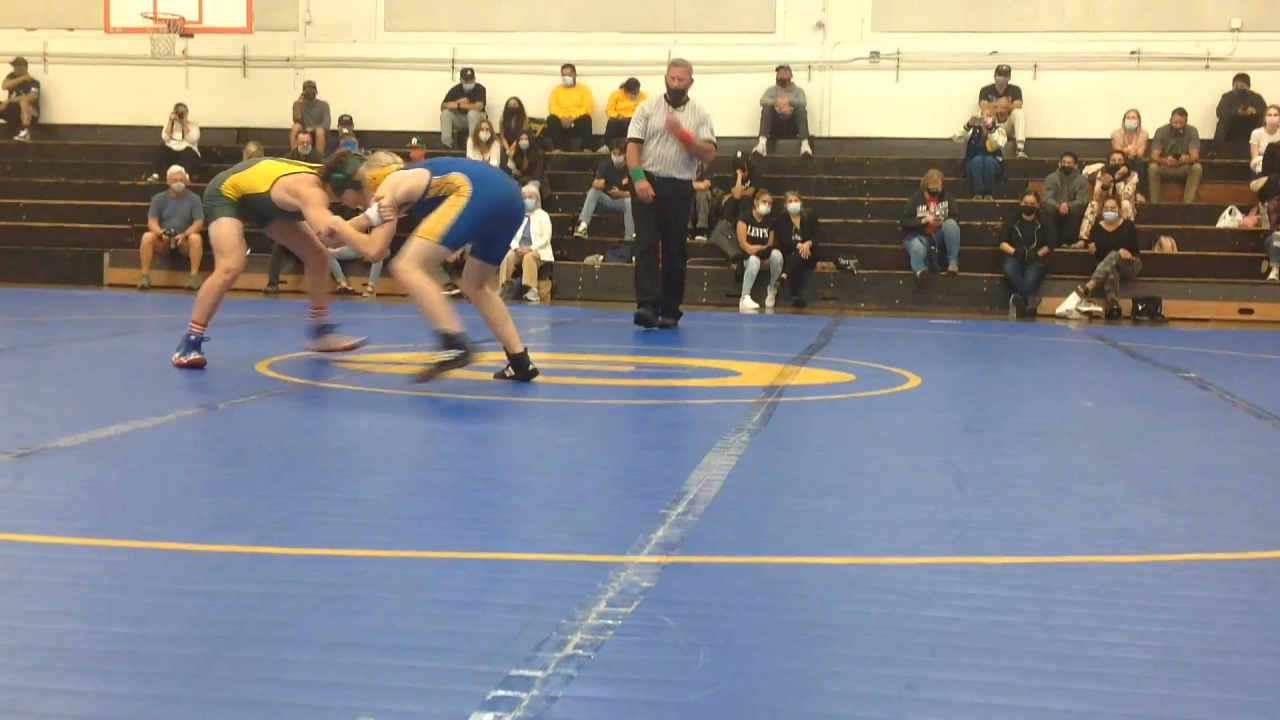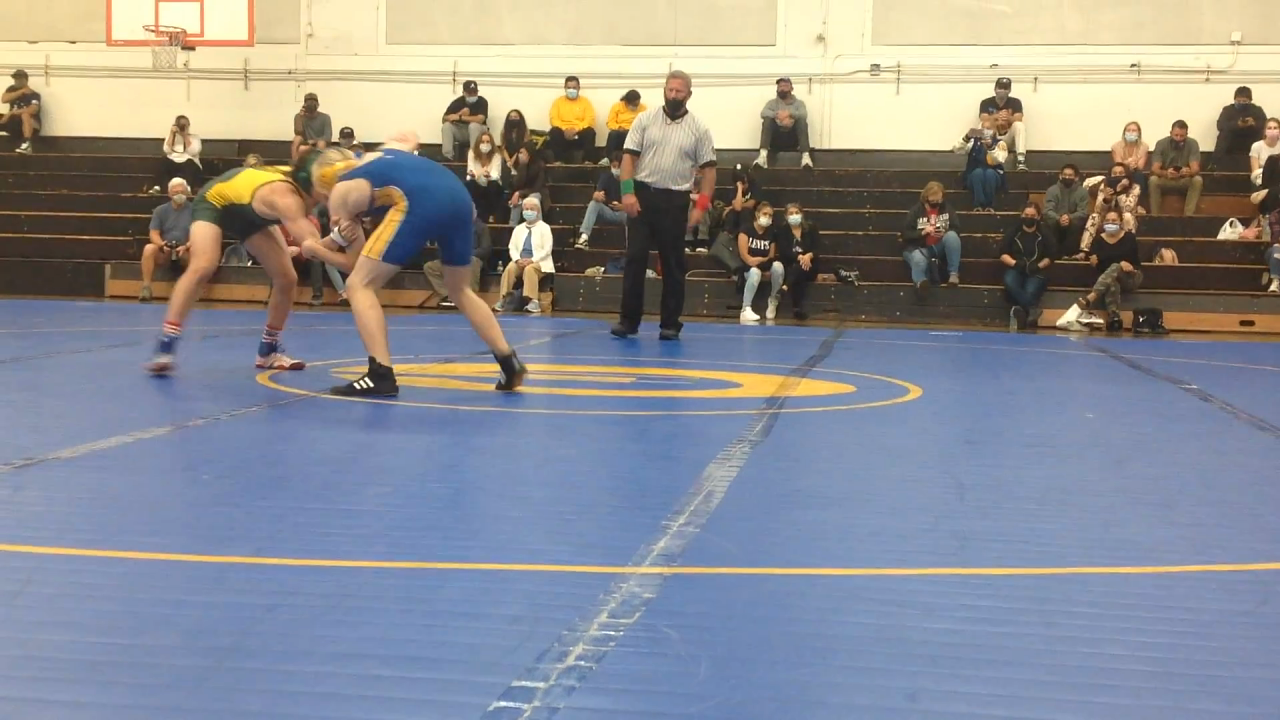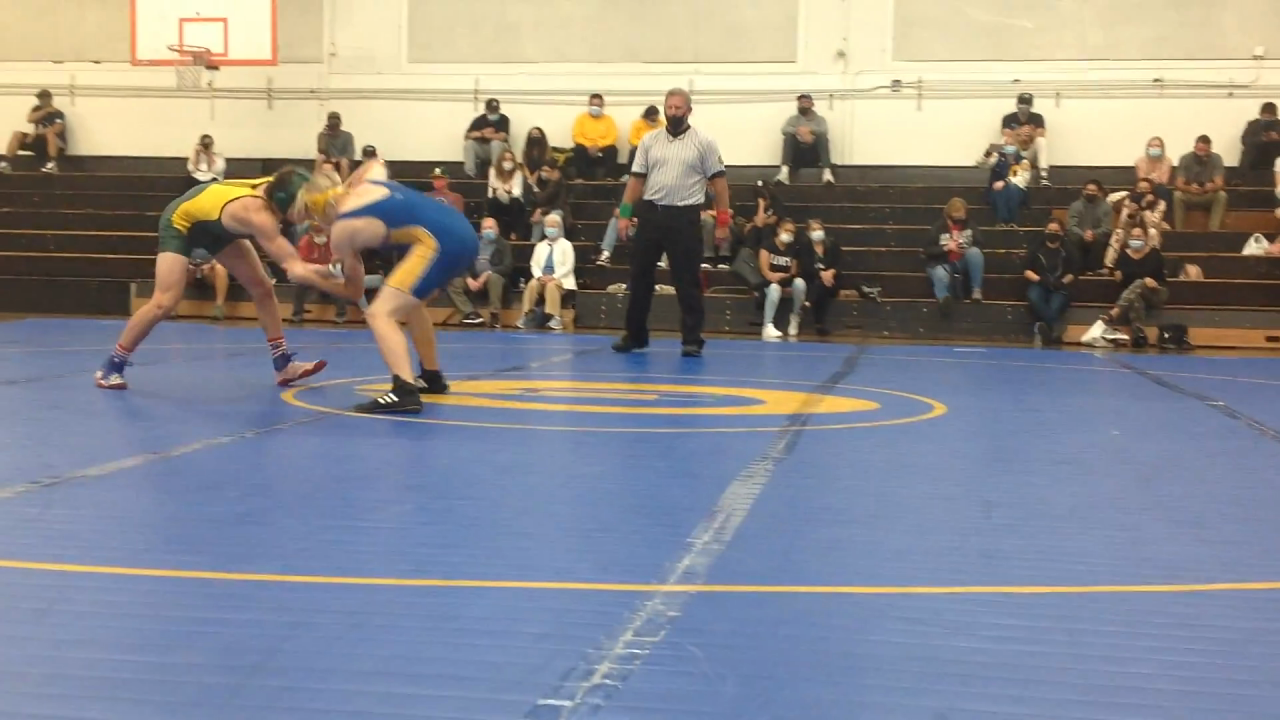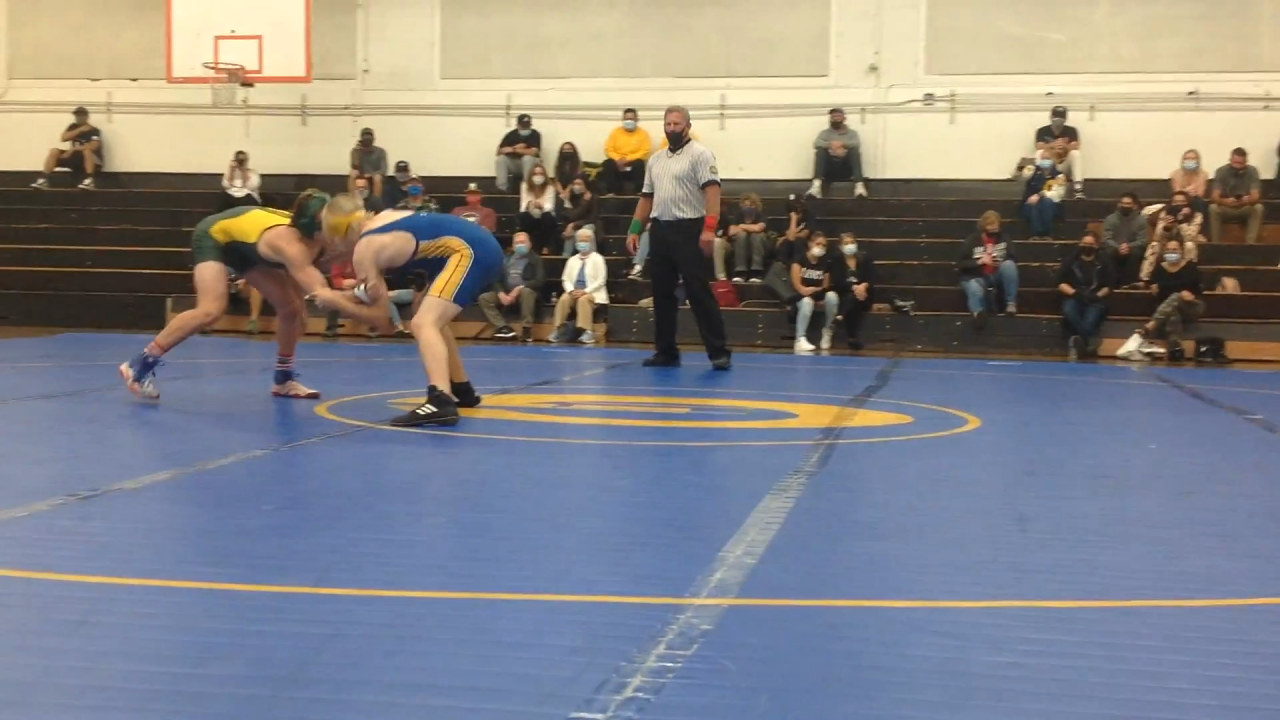
dt=0.3s
person 1, frame 1
left shoulder: (700, 115)
right shoulder: (647, 108)
left elbow: (709, 152)
right elbow: (633, 146)
left wrist: (681, 132)
right wrist: (638, 178)
left hip: (679, 189)
right hip: (647, 186)
left knee: (675, 251)
right knee: (646, 245)
left ankle: (669, 311)
right ankle: (648, 305)
person 1, frame 2
left shoulder: (698, 128)
right shoulder: (645, 119)
left elbow: (709, 169)
right elbow: (629, 157)
left wrist: (701, 206)
right wrist: (627, 192)
left hip: (675, 202)
right hip: (642, 195)
left knee: (673, 263)
right knee: (635, 257)
left ankle: (670, 323)
right ankle: (629, 318)
person 1, frame 3
left shoulder: (703, 142)
right shoulder: (649, 140)
left elbow: (719, 182)
right elbow: (636, 179)
left wrist: (723, 222)
right wrist: (624, 214)
left hip: (684, 217)
right hip: (651, 214)
left knee: (687, 280)
right knee: (641, 275)
left ankle: (692, 339)
right ankle: (635, 334)
person 1, frame 4
left shoulder: (700, 154)
right shoulder: (656, 159)
left elbow: (712, 192)
right elbow: (646, 198)
left wrist: (709, 228)
right wrist: (634, 230)
left hip: (688, 229)
right hip: (660, 231)
left knee: (698, 292)
right knee: (661, 293)
left ankle: (719, 351)
right ankle: (666, 351)
person 2, frame 1
left shoulder: (388, 188)
right shoulder: (419, 170)
left elbow: (374, 250)
left hip: (478, 193)
right hip: (510, 194)
left knee: (406, 267)
right knee: (475, 286)
left ankle: (455, 344)
right ankle: (521, 362)
person 2, frame 2
left shoulder: (339, 195)
right shoulder: (376, 157)
left elbow: (353, 263)
right elbow: (410, 138)
left wrist: (315, 250)
left hip: (420, 203)
right hip: (459, 197)
left knee: (360, 285)
right knee: (458, 290)
left ankle: (381, 375)
right ankle: (509, 362)
person 2, frame 3
left shoulder: (341, 231)
right shoulder: (366, 184)
left elbow: (354, 290)
right elbow: (377, 164)
left hip: (439, 241)
right hip: (463, 233)
left knee: (380, 314)
right knee: (405, 299)
left ankle: (405, 391)
right ankle: (432, 375)
person 2, frame 4
left shoulder: (364, 251)
right shoulder: (384, 217)
left elbow: (378, 313)
left hip: (470, 251)
right hip: (482, 245)
left knee: (423, 325)
right knee: (430, 314)
left ankle: (441, 402)
right ankle: (462, 390)
person 3, frame 1
left shoulder: (326, 182)
right shoulder: (312, 190)
right elbow: (326, 227)
left hip: (259, 198)
right hip: (227, 192)
left knee: (318, 257)
right knee: (230, 267)
left ankle: (321, 333)
right ankle: (189, 345)
person 3, frame 2
left shoulder: (302, 186)
right shoulder: (285, 197)
left hip: (246, 214)
right hip: (214, 201)
left knee: (287, 279)
right knee: (202, 269)
left ankle: (269, 351)
right ankle: (165, 346)
person 3, frame 3
left shoulder: (275, 190)
right shoulder: (258, 213)
right elbow: (294, 268)
left hip: (214, 224)
right hip: (181, 220)
left knee: (262, 288)
right knee: (165, 302)
left ankle: (284, 364)
right ankle: (112, 366)
person 3, frame 4
left shoulder: (316, 240)
right shoulder: (291, 244)
right elbow: (324, 294)
right wrist: (369, 315)
left hip: (244, 244)
right hip: (214, 235)
left knee: (290, 308)
right knee: (210, 311)
left ankle: (283, 379)
right ankle: (141, 365)
